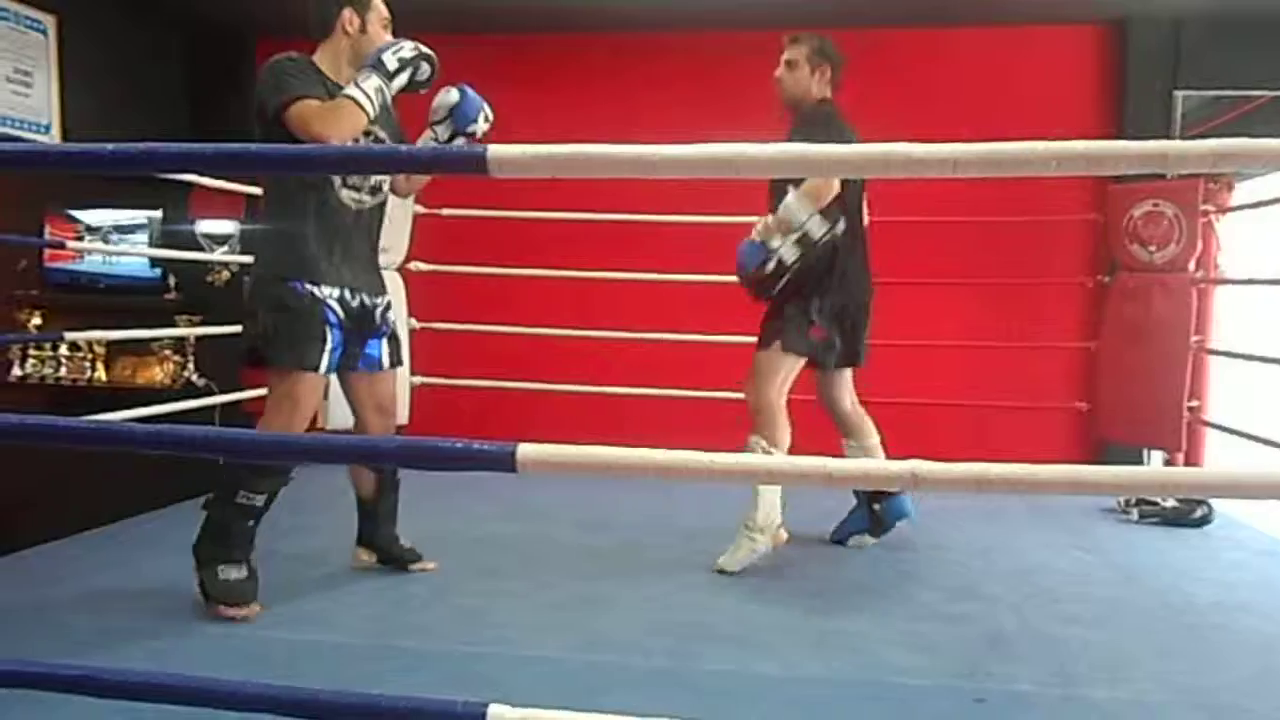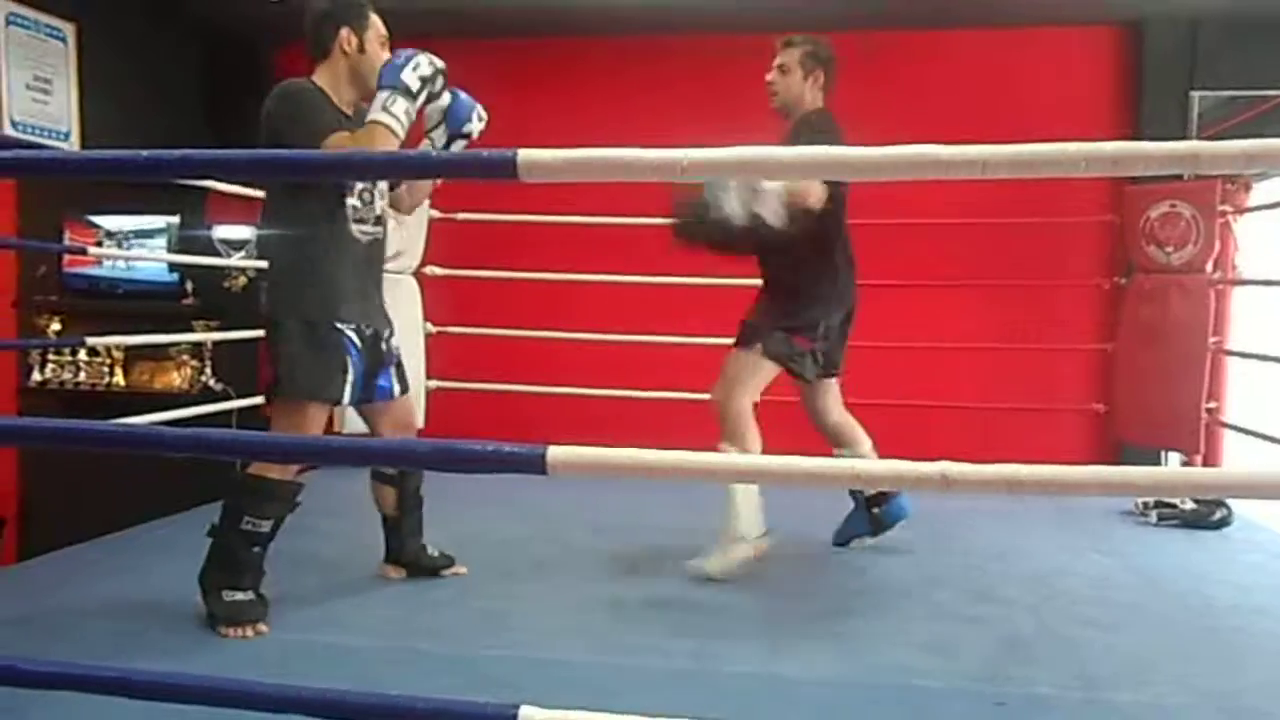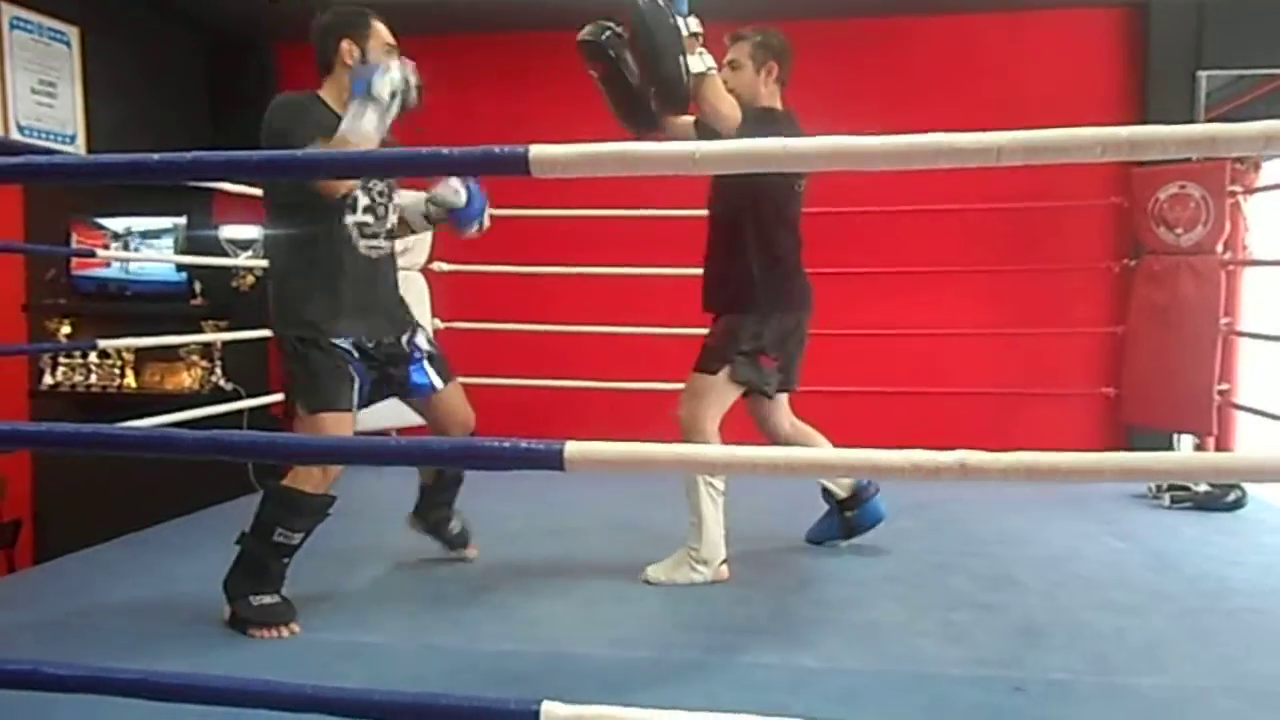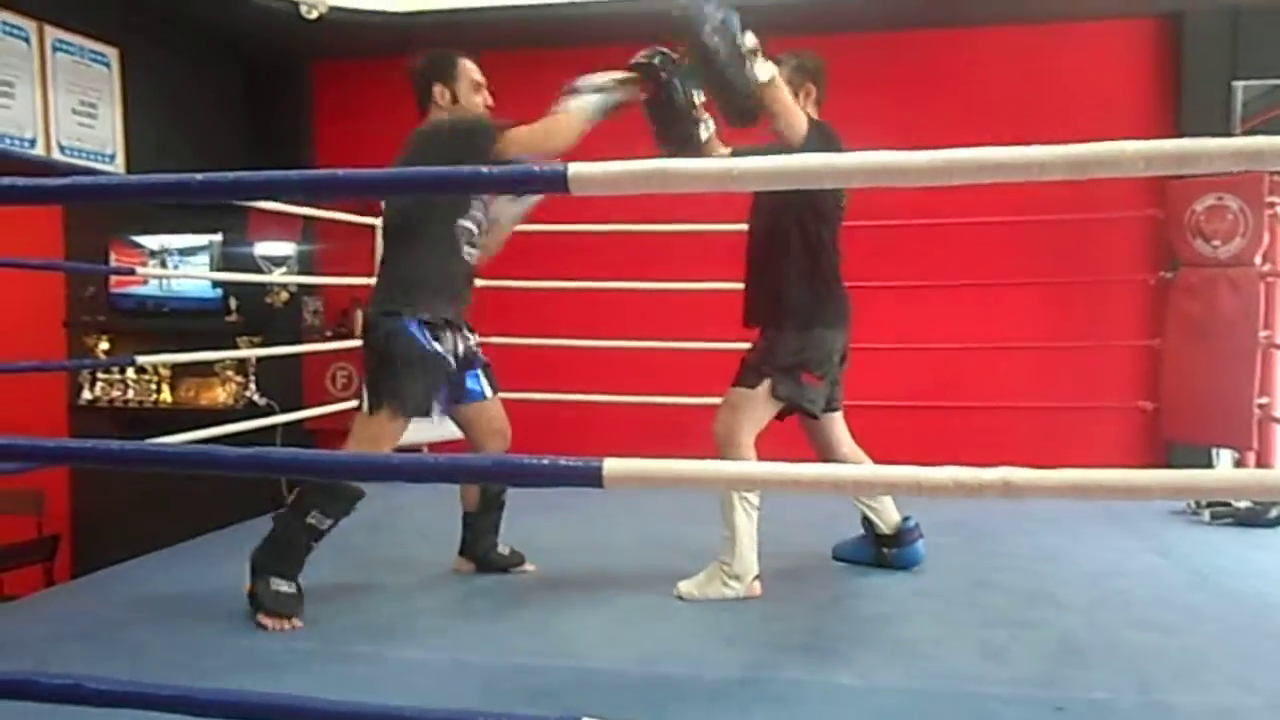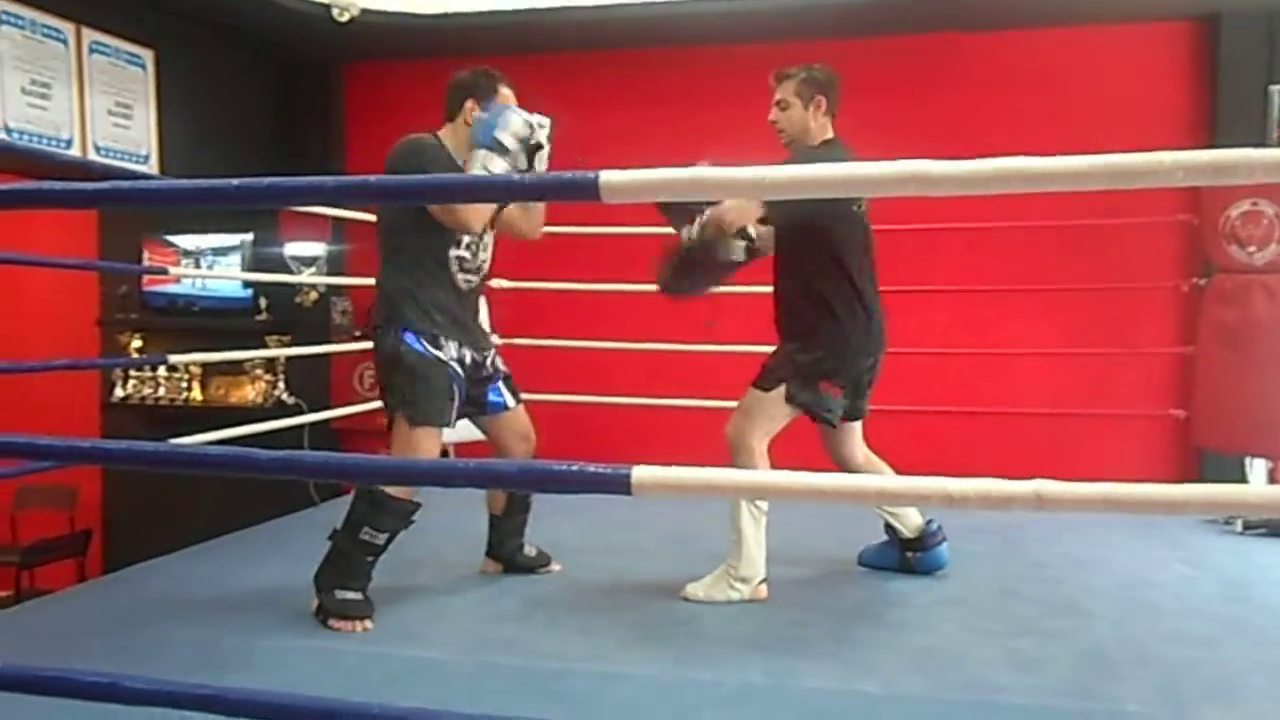
dt=0.4s
person 1, frame 1
left shoulder: (372, 98)
right shoulder: (287, 73)
left elbow: (405, 181)
right elbow: (327, 132)
left wrist: (446, 129)
right wrist: (382, 72)
left hip: (362, 280)
right hip: (302, 278)
left knee: (378, 413)
right knee: (291, 414)
left ankle: (377, 539)
right ankle: (222, 554)
person 1, frame 2
left shoulder: (362, 116)
right shoulder: (296, 100)
left elbow: (399, 199)
left wrist: (446, 140)
right wrist: (401, 94)
left hip: (364, 308)
right hip: (313, 311)
left knee: (399, 432)
right knee: (293, 446)
left ankle: (406, 550)
right ankle: (228, 580)
person 1, frame 3
left shoulder: (366, 125)
right shoulder: (292, 114)
right elbow: (336, 181)
left wrist: (437, 204)
right wrist: (374, 103)
left hip: (385, 315)
right hip: (322, 324)
left knee: (458, 420)
right knee: (325, 462)
left ankle: (435, 512)
right ankle: (251, 586)
person 1, frame 4
left shoulder: (465, 146)
right shoulder: (439, 139)
left elbow: (480, 245)
right elbow: (542, 142)
left wrist: (514, 198)
right wrist: (593, 97)
left hip: (444, 324)
right hip: (408, 321)
left knee: (494, 436)
right knee: (368, 451)
left ankle: (479, 546)
right ankle: (276, 570)
person 1, frame 5
left shoulder: (468, 168)
right shoulder: (416, 154)
left elbow: (527, 228)
right elbow: (469, 218)
left wrist: (530, 160)
right wrist: (497, 151)
left hip: (463, 334)
right hip: (416, 334)
left knee: (519, 441)
right knee: (414, 463)
left ankle: (506, 548)
right ankle: (341, 581)
person 2, frame 1
left shoulder: (816, 122)
right shoulder: (837, 130)
left elbow: (823, 187)
left wrist: (771, 231)
right wrist: (783, 235)
left hip: (820, 283)
right hip: (845, 281)
left knee: (765, 390)
right knee: (838, 396)
left ankle: (764, 523)
right ankle: (881, 497)
person 2, frame 2
left shoulder: (817, 131)
right shoulder: (809, 135)
left elbow: (808, 194)
right elbow: (782, 213)
left wrist: (738, 198)
right wrist: (735, 202)
left hip: (808, 293)
right hip: (821, 291)
left knee: (732, 396)
right knee: (824, 407)
left ankle: (744, 531)
right ankle: (880, 499)
person 2, frame 3
left shoulder: (776, 133)
right shoulder: (753, 132)
left elbow: (720, 116)
right elbow: (667, 126)
left wrist: (687, 42)
right wrist: (626, 72)
left hip: (764, 306)
right hip: (765, 304)
left knee: (696, 417)
right knee: (775, 422)
left ankle: (704, 557)
right ankle: (855, 496)
person 2, frame 4
left shoulder: (820, 145)
right shoulder: (786, 155)
left elbow: (788, 119)
right elbow: (719, 158)
left wrist: (752, 61)
right wrist: (690, 108)
left hip: (805, 322)
right hip: (806, 320)
left knee: (733, 429)
right knee: (830, 438)
left ankle: (738, 571)
right ankle: (897, 535)
person 2, frame 5
left shoulder: (818, 167)
right shoulder: (830, 168)
left elbow: (733, 216)
right elbow: (772, 234)
left wrist: (704, 223)
right wrist: (743, 237)
left hip: (828, 336)
right hip: (851, 332)
left knee: (745, 434)
right knee: (846, 448)
left ankle: (746, 574)
right ankle: (920, 538)
